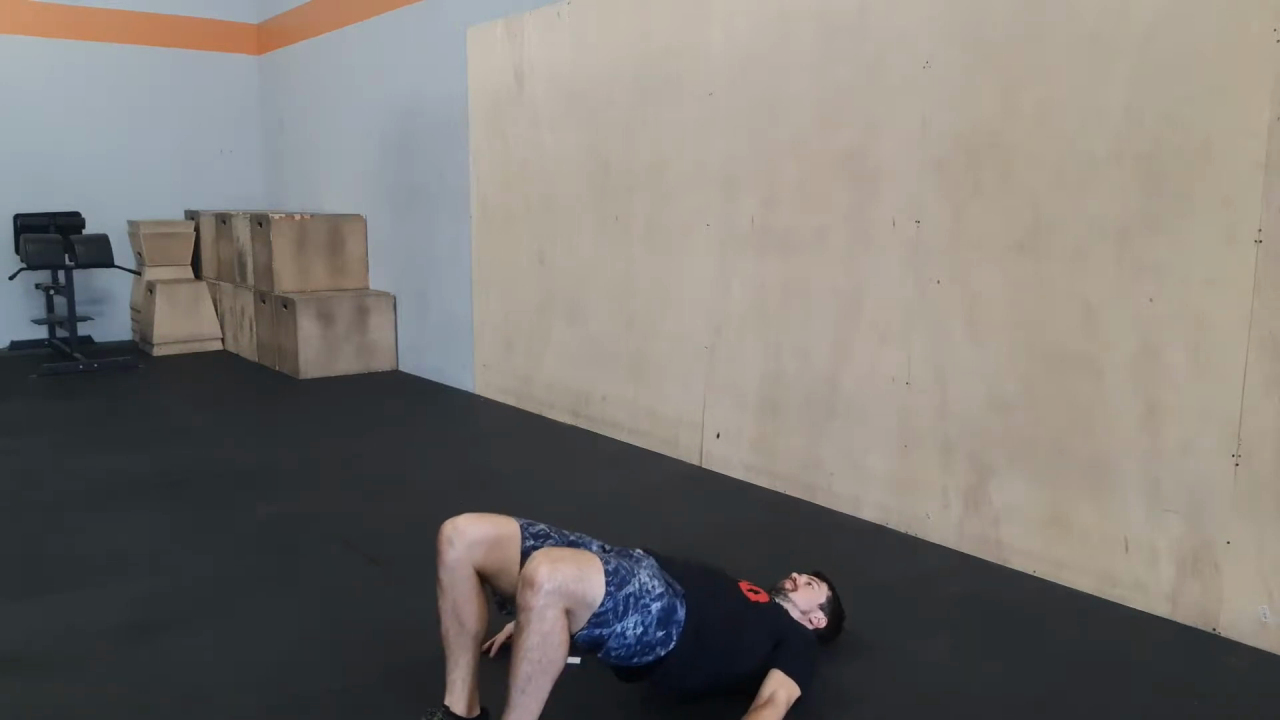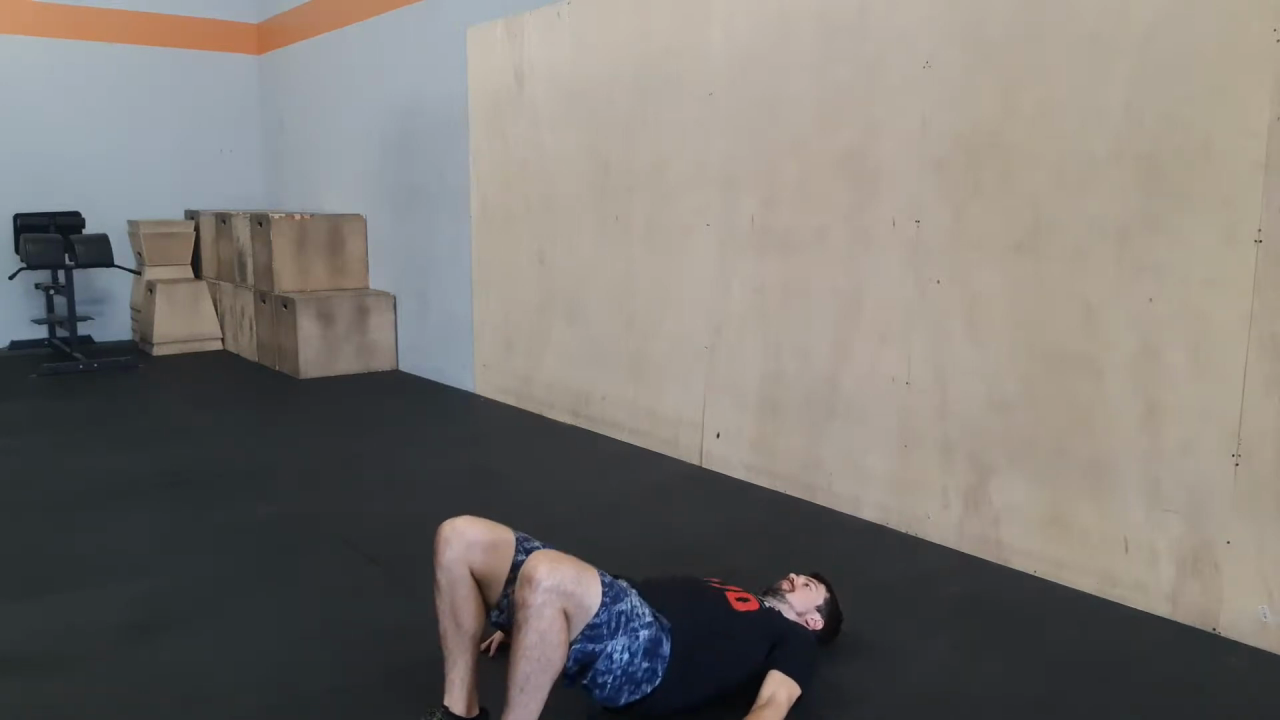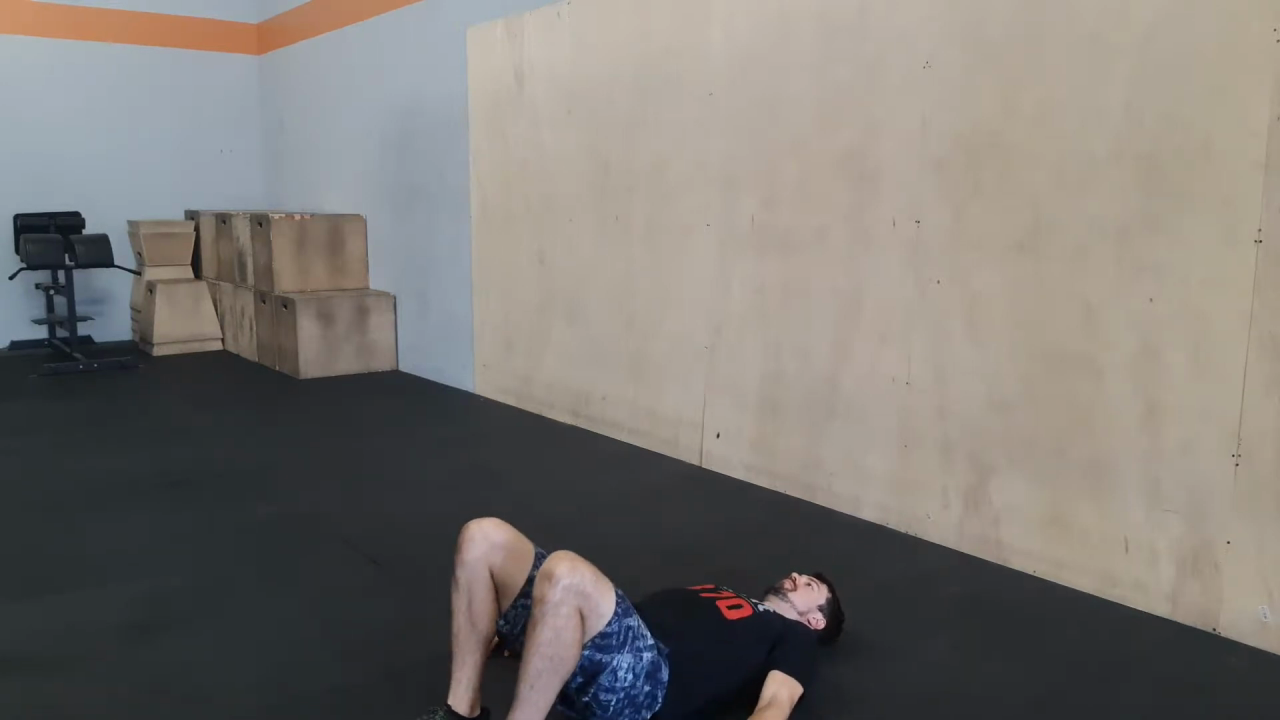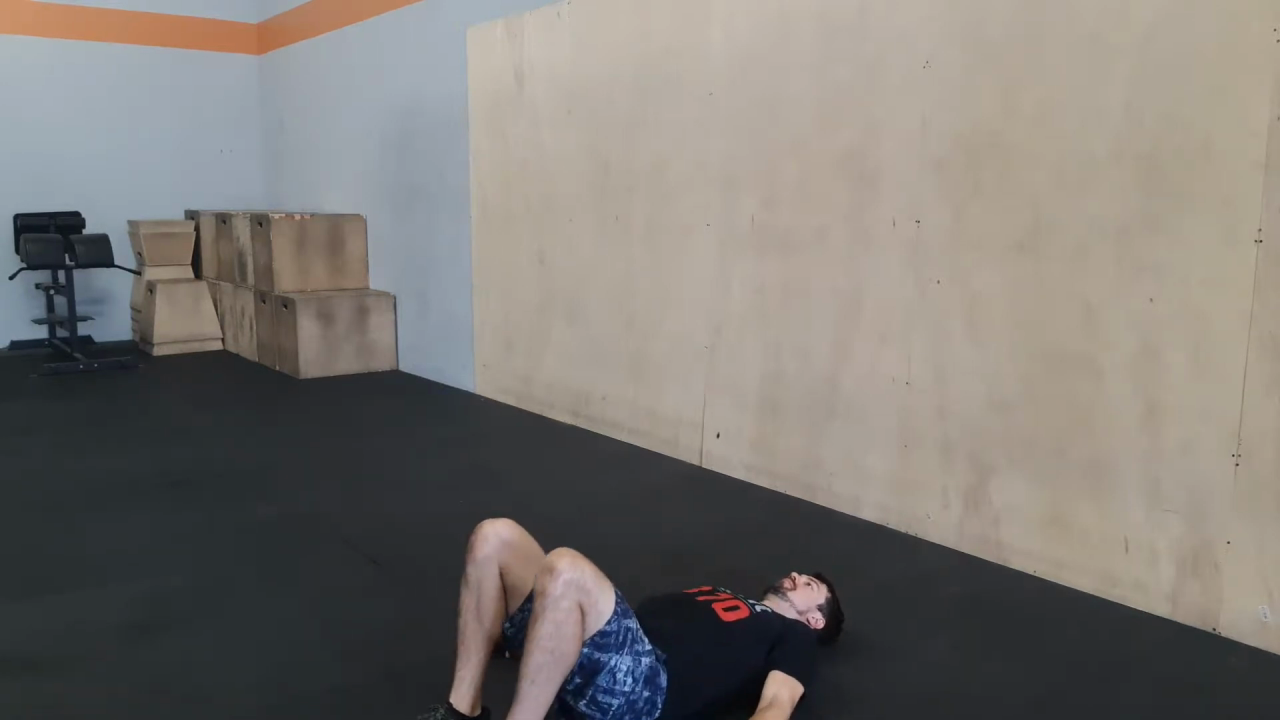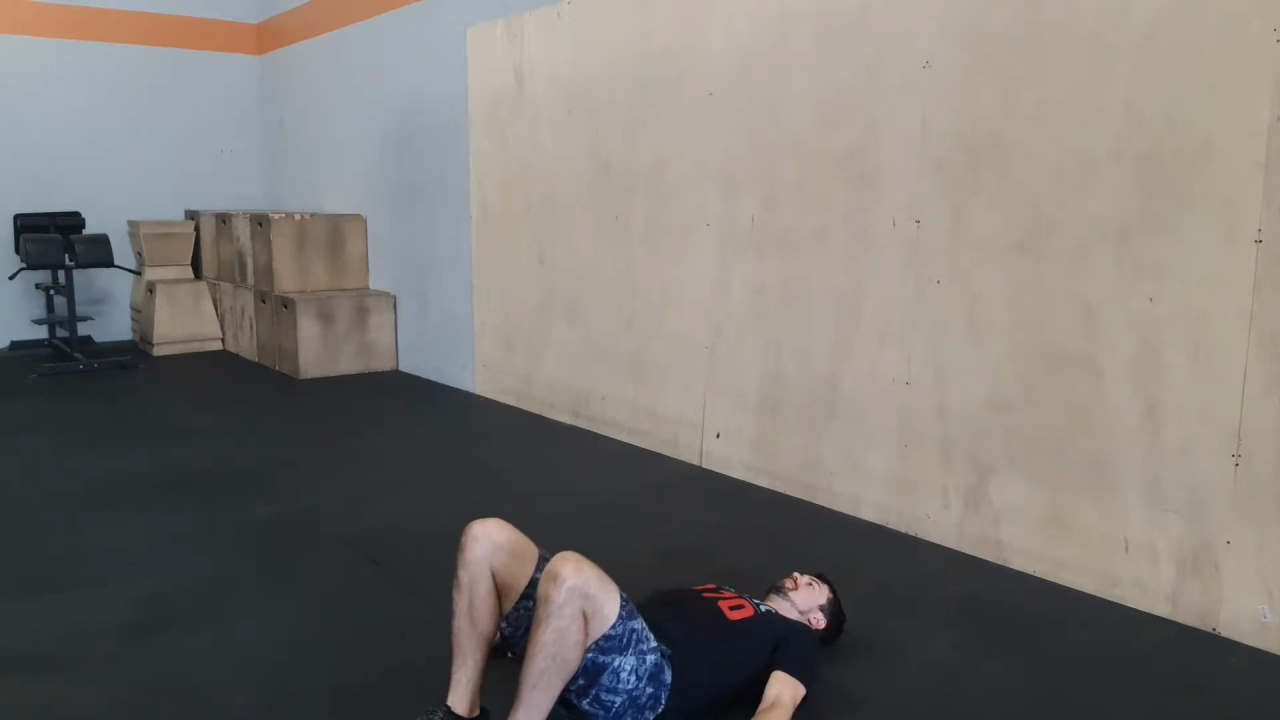
dt=0.4s
person 1, frame 1
left shoulder: (796, 639)
right shoulder: (736, 597)
right wrist: (535, 619)
left hip: (660, 611)
left knee: (548, 578)
right knee: (462, 537)
person 1, frame 2
left shoulder: (793, 639)
right shoulder: (722, 598)
right wrist: (529, 621)
left hip: (645, 649)
left knee: (546, 575)
right knee: (460, 538)
person 1, frame 3
left shoulder: (793, 638)
right shoulder: (718, 596)
right wrist: (524, 622)
left hip: (641, 674)
right hip: (589, 660)
left knee: (566, 573)
right knee: (485, 538)
person 1, frame 4
left shoulder: (792, 637)
right shoulder: (716, 597)
right wrist: (518, 623)
left hip: (639, 682)
right hip: (578, 665)
left knee: (567, 569)
right knee: (497, 537)
person 1, frame 5
left shoulder: (795, 638)
right shoulder: (721, 598)
right wrist: (535, 623)
left hip: (645, 674)
right hip: (592, 655)
left knee: (570, 574)
right knee: (486, 538)
